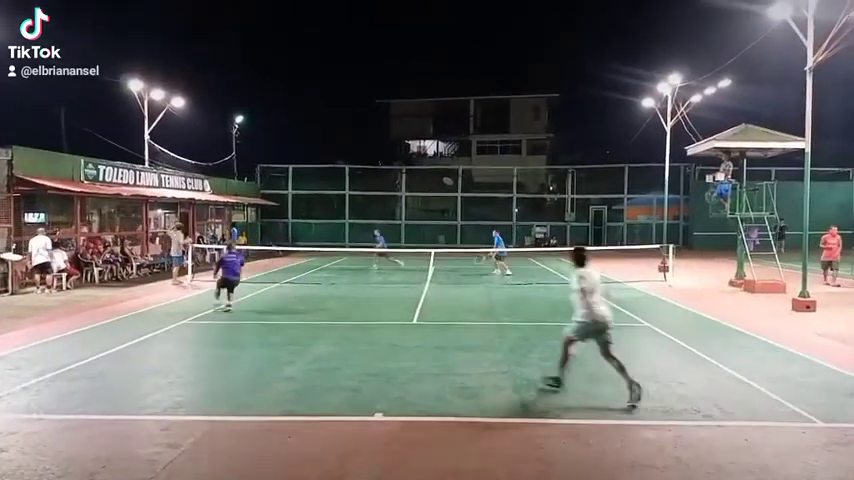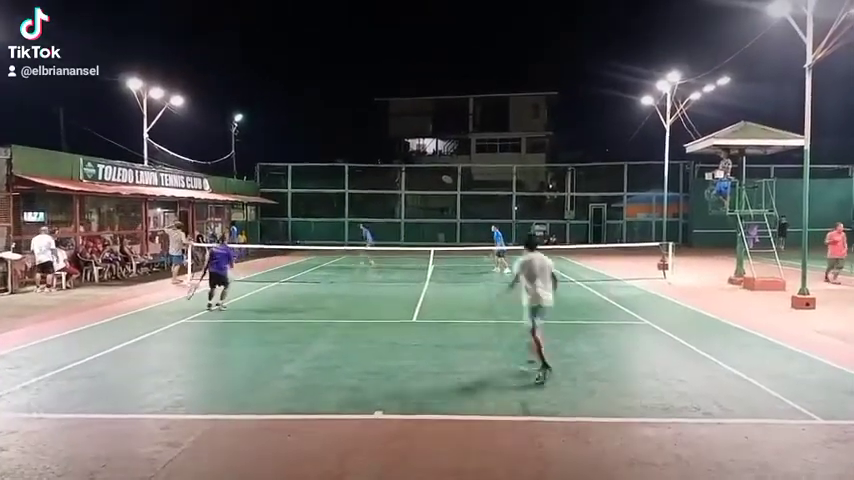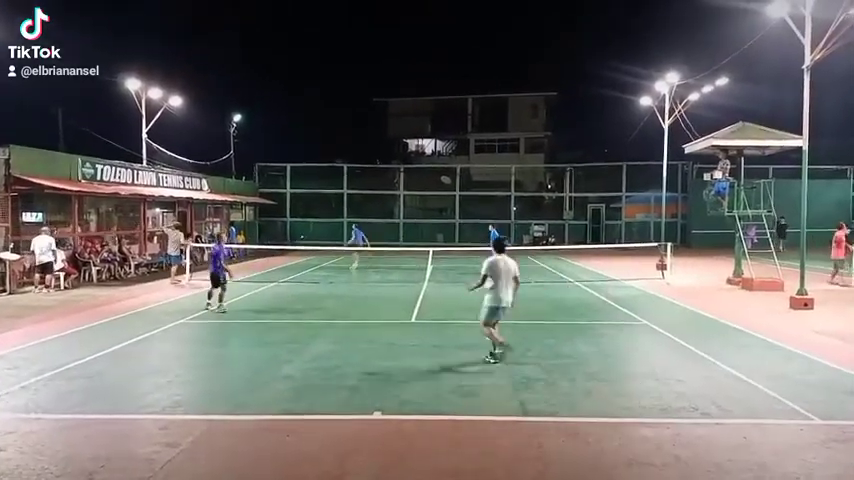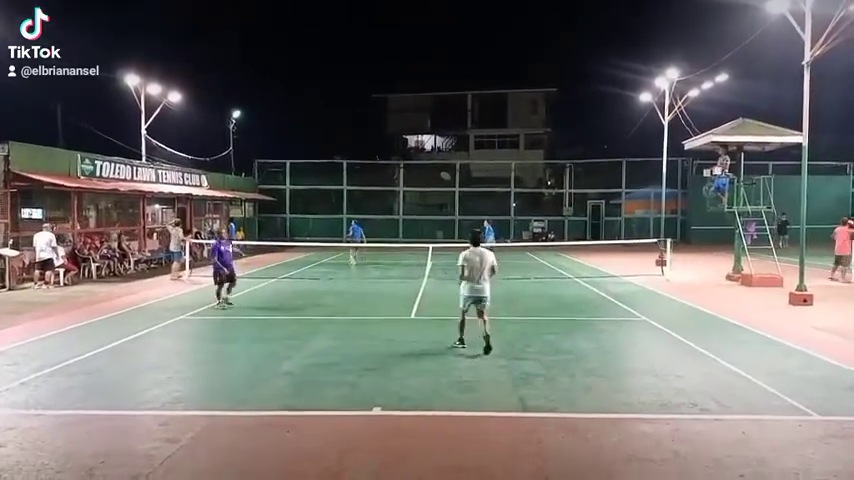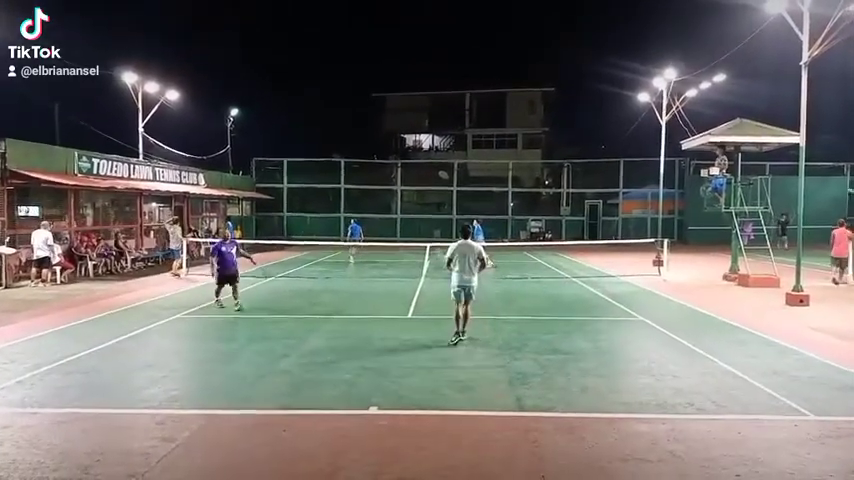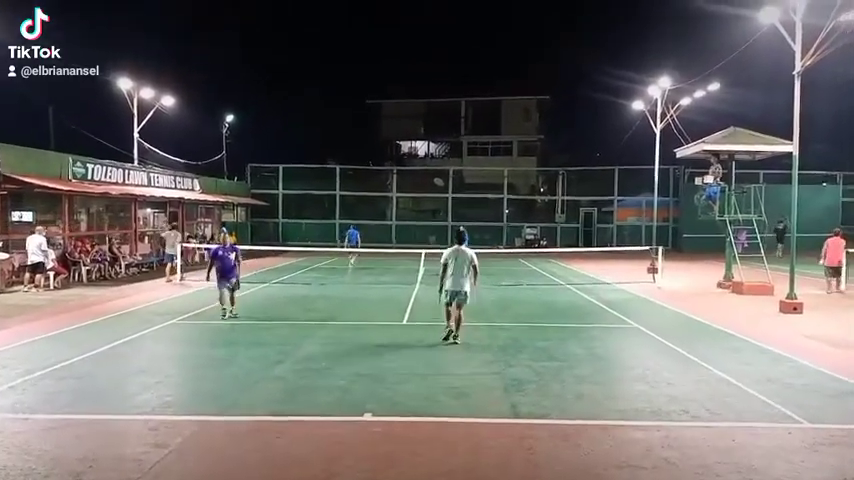
dt=0.3s
person 1, frame 1
left shoulder: (578, 275)
right shoulder: (594, 274)
left elbow: (583, 295)
left wrist: (590, 311)
left hip: (589, 319)
right hip: (604, 318)
left knee: (566, 342)
right knee: (607, 354)
person 1, frame 2
left shoulder: (523, 261)
right shoulder: (547, 260)
left elbow: (514, 282)
right elbow: (555, 281)
left hip: (533, 300)
right hip: (547, 300)
left knee: (535, 333)
right knee: (535, 331)
right ankle: (540, 360)
person 1, frame 3
left shoulder: (490, 261)
right shoulder: (512, 262)
left elbow: (482, 282)
right elbow: (517, 283)
left wrist: (473, 287)
right wrist: (512, 297)
left hip: (493, 299)
right hip: (506, 300)
left knee: (485, 326)
right knee: (493, 325)
left ankle: (502, 344)
right ankle: (494, 353)
person 1, frame 4
left shoulder: (465, 254)
right shoulder: (489, 254)
left elbow: (462, 274)
right elbow: (494, 272)
left wrist: (461, 281)
left hip: (468, 290)
right hip: (483, 290)
left knee: (463, 314)
right knee: (483, 316)
left ankle: (461, 340)
right ankle: (486, 335)
person 1, frame 5
left shoulder: (454, 246)
right shoulder: (477, 247)
left elbow: (447, 264)
right elbow: (483, 264)
left wrist: (452, 268)
right wrist: (476, 272)
left hip: (457, 280)
right hip: (471, 281)
left knee: (458, 306)
right knee: (467, 306)
left ankle: (458, 333)
right ankle: (463, 331)
person 1, frame 6
left shoulder: (448, 252)
right shoulder: (470, 253)
left elbow: (443, 270)
right elbow: (476, 271)
left wrist: (440, 285)
right wrist: (474, 281)
left hip: (450, 285)
right hip: (464, 286)
left knee: (447, 306)
right knee: (459, 310)
left ankle: (449, 327)
right ankle: (456, 336)
